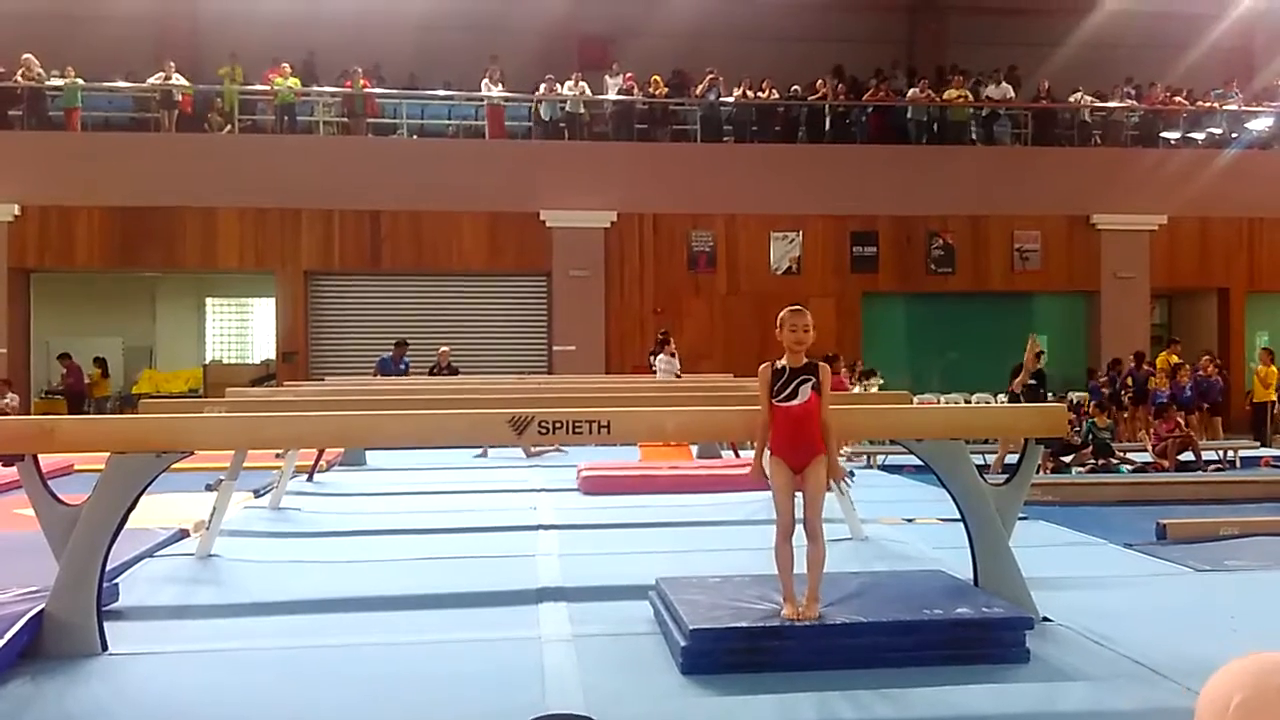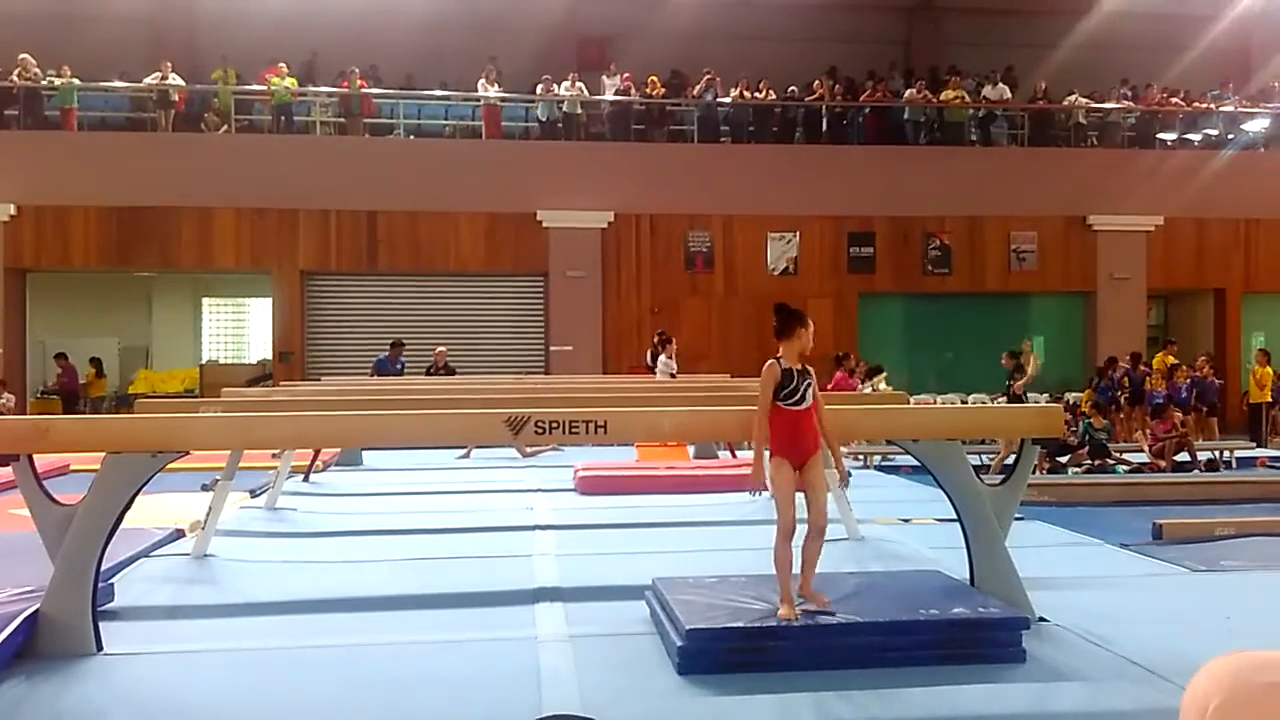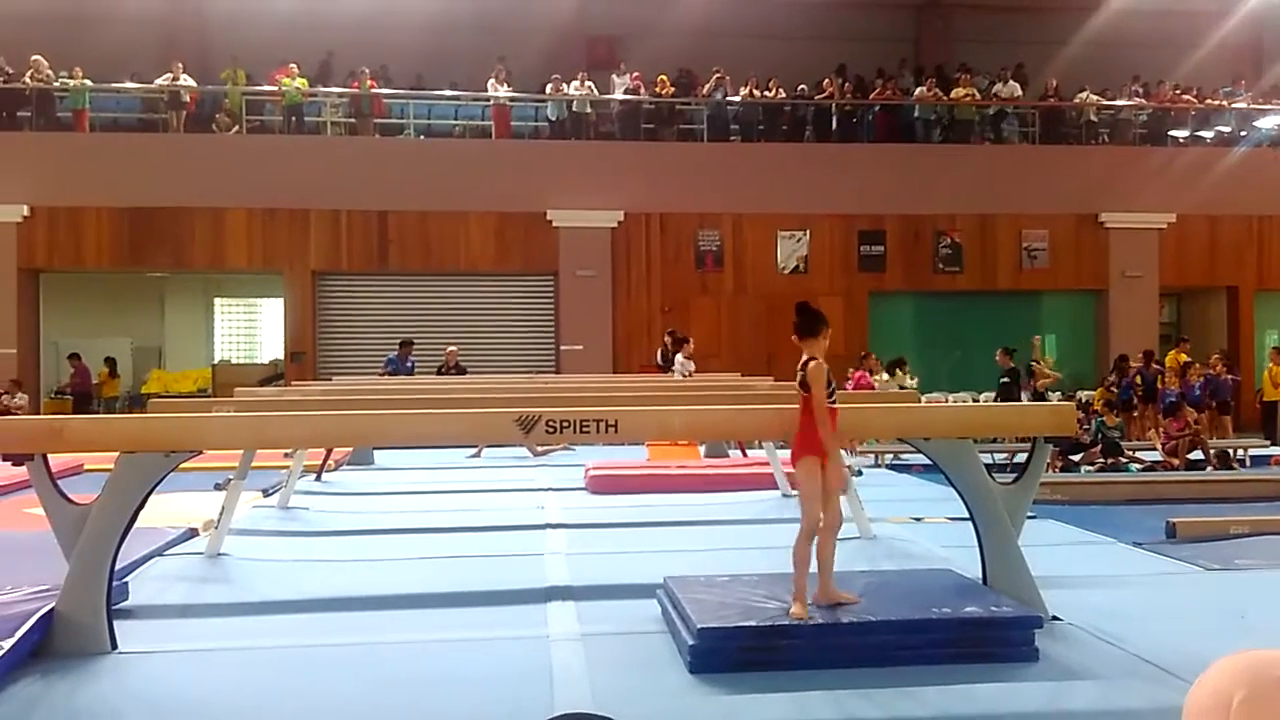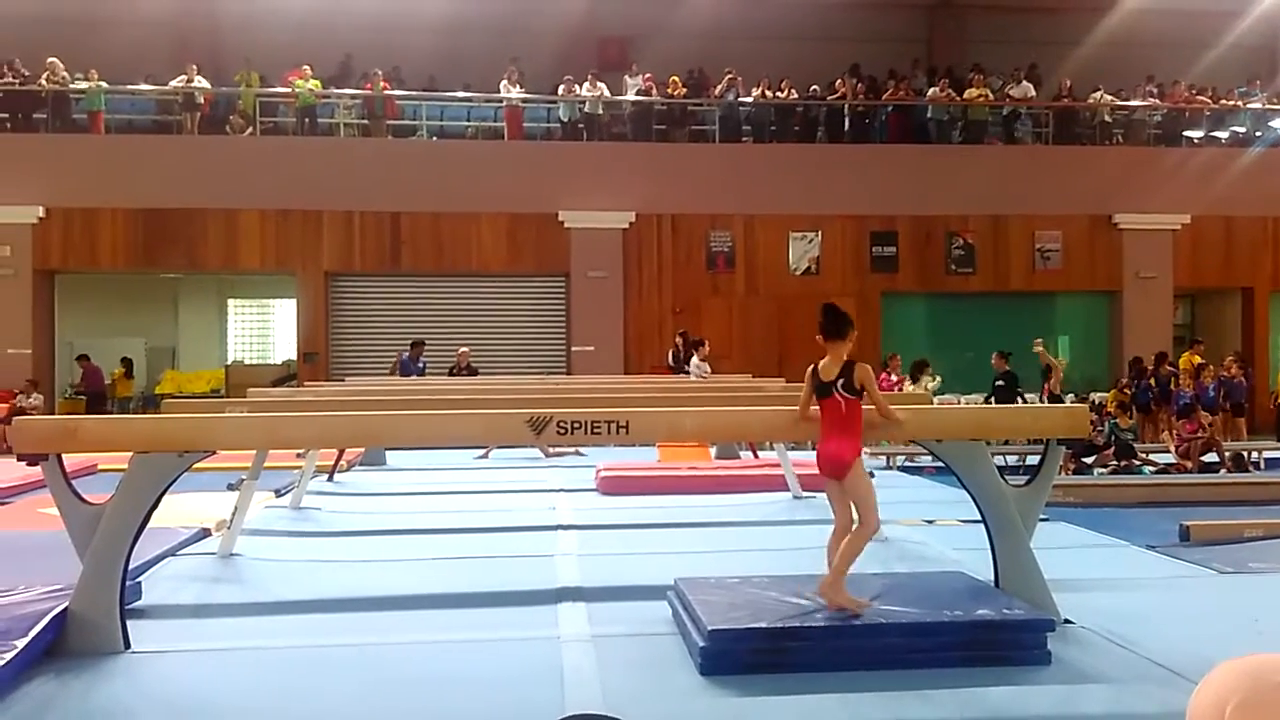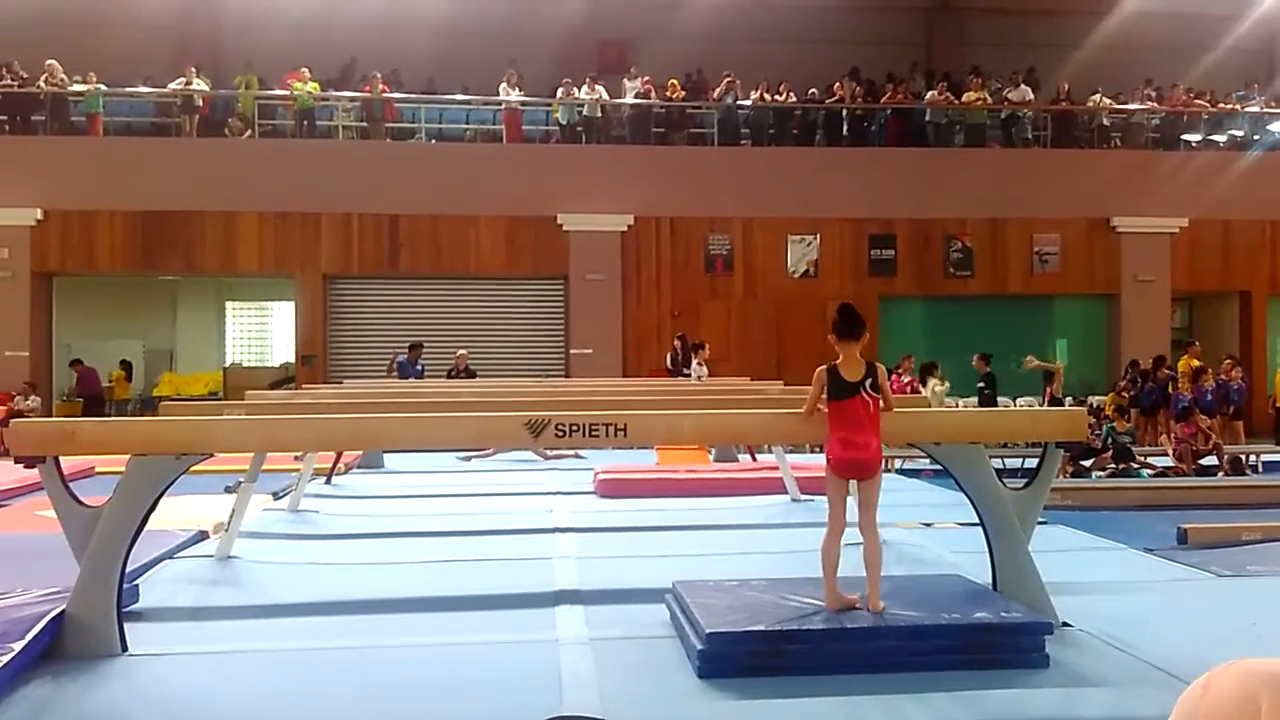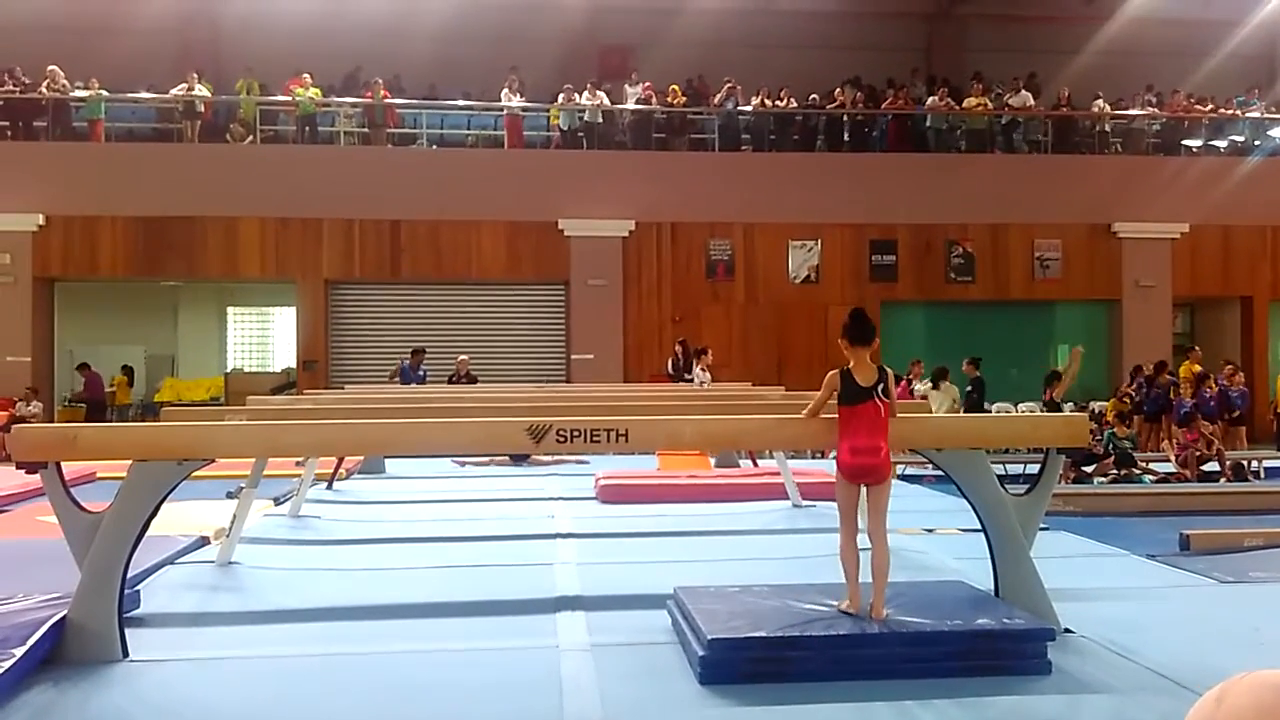
dt=0.3s
person 1, frame 1
left shoulder: (820, 370)
right shoulder: (768, 371)
left elbow: (825, 419)
right elbow: (765, 419)
left wrist: (833, 461)
right wrist: (757, 460)
left hip: (814, 456)
right hip: (781, 457)
left knee: (813, 527)
right knee: (785, 527)
left ankle: (812, 598)
right ankle: (788, 598)
person 1, frame 2
left shoulder: (809, 372)
right shoulder: (773, 369)
left elbow: (820, 419)
right elbow: (761, 418)
left wrist: (838, 459)
right wrist: (757, 464)
left hip: (811, 454)
right hip: (781, 456)
left knee: (819, 522)
right knee: (786, 527)
left ankle: (807, 586)
right ankle: (785, 598)
person 1, frame 3
left shoulder: (805, 366)
right shoulder: (817, 367)
right elbow: (821, 417)
left wrist: (835, 456)
right wrist: (838, 461)
left hip: (817, 452)
right hip: (810, 453)
left knee: (834, 520)
right knee: (811, 525)
left ankle: (825, 589)
right ankle: (799, 597)
person 1, frame 4
left shoulder: (813, 372)
right shoulder: (861, 371)
left elbow: (804, 412)
right elbow: (883, 411)
right wrist: (899, 418)
left hip: (826, 453)
right hip: (848, 455)
left knee: (843, 523)
right knee: (870, 523)
left ankle: (835, 591)
right ankle: (832, 582)
person 1, frame 5
left shoulder: (824, 373)
right shoulder: (878, 370)
left elbow: (808, 412)
right elbow: (890, 406)
left wrist: (812, 408)
left hip: (838, 457)
right hip: (870, 457)
left knee: (835, 526)
right knee: (869, 525)
left ankle: (832, 594)
right ankle: (873, 597)
person 1, frame 6
left shoulder: (836, 378)
right shoulder: (887, 376)
left elbow: (812, 412)
left wrist: (806, 411)
left hip: (849, 462)
right hip: (879, 462)
left knee: (848, 530)
right knee: (878, 532)
left ankle: (853, 599)
right ankle: (878, 604)
